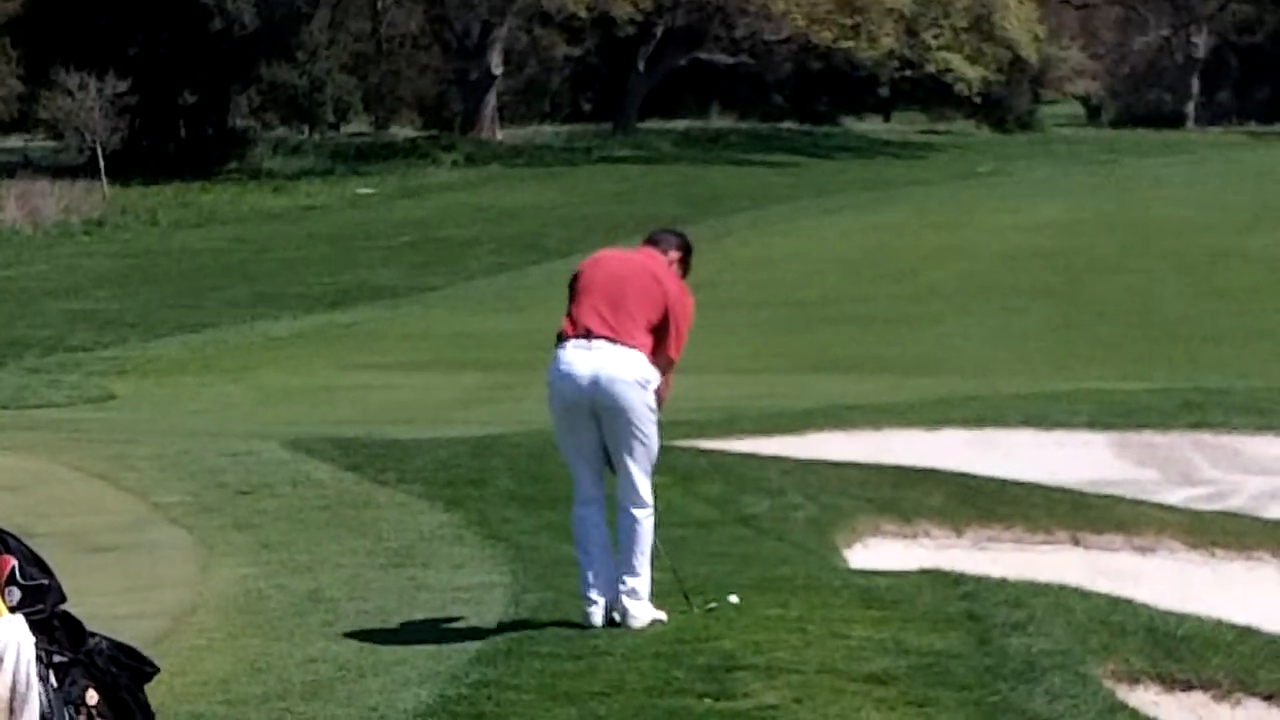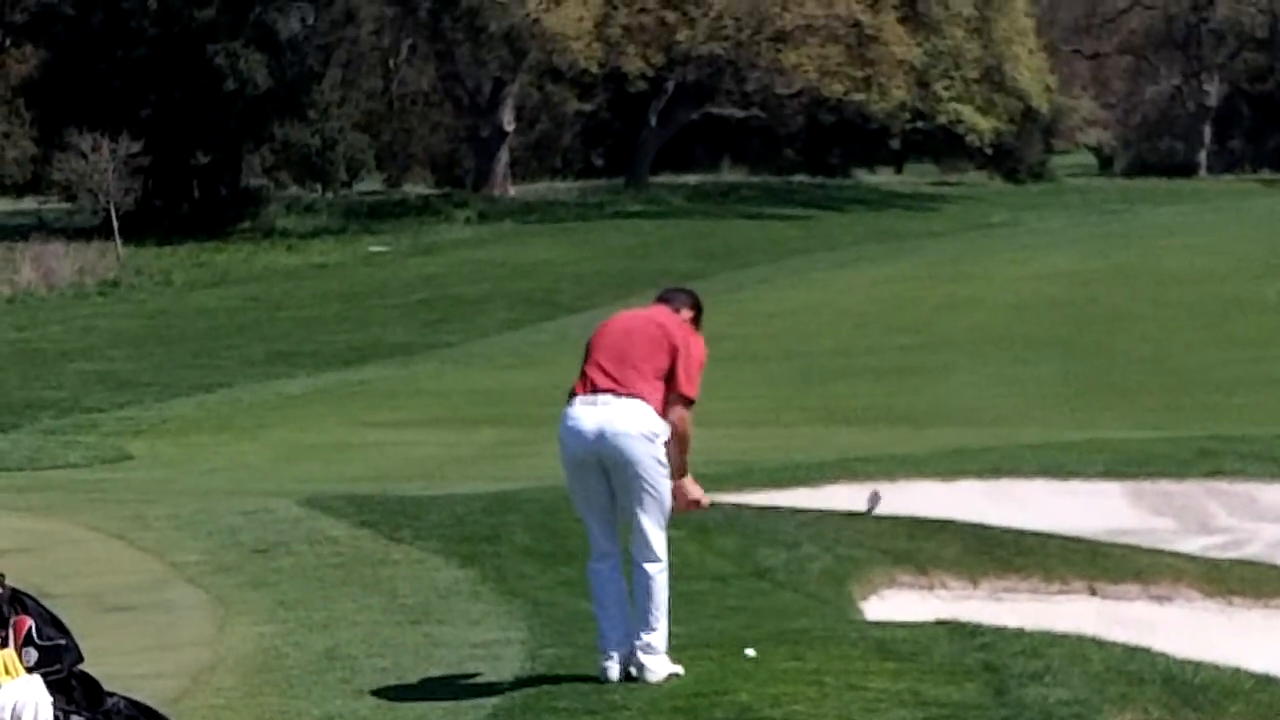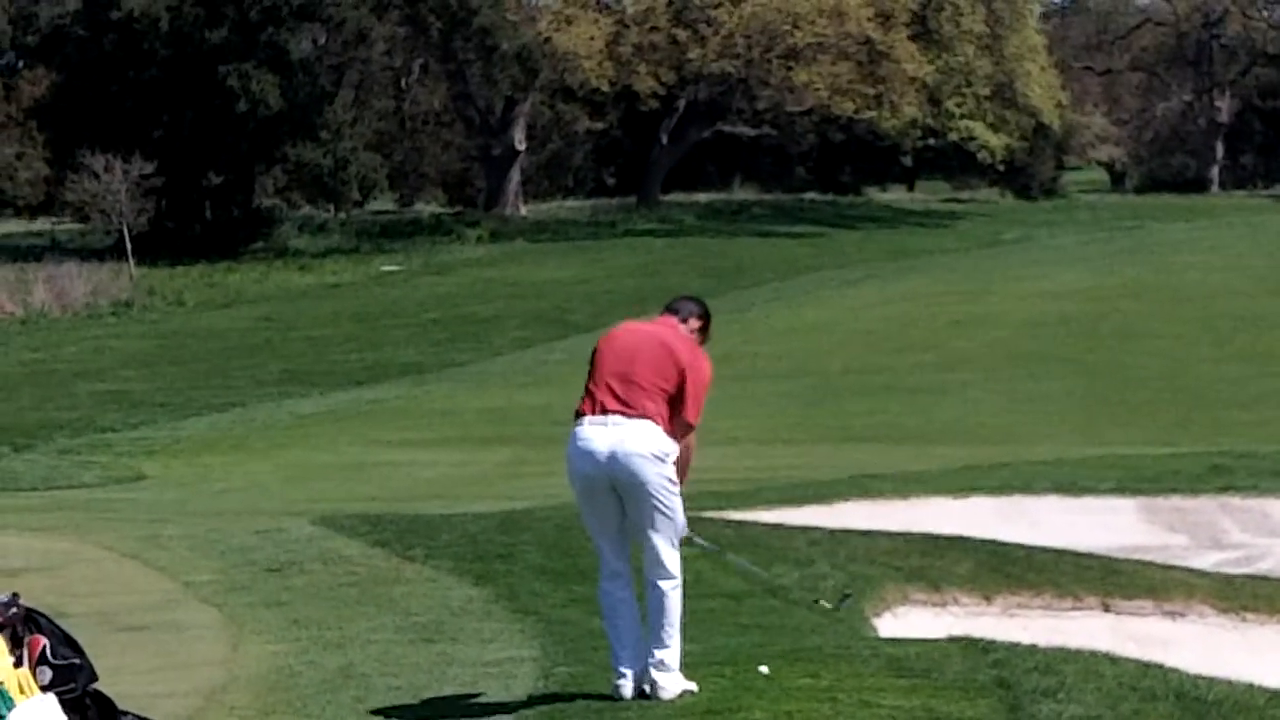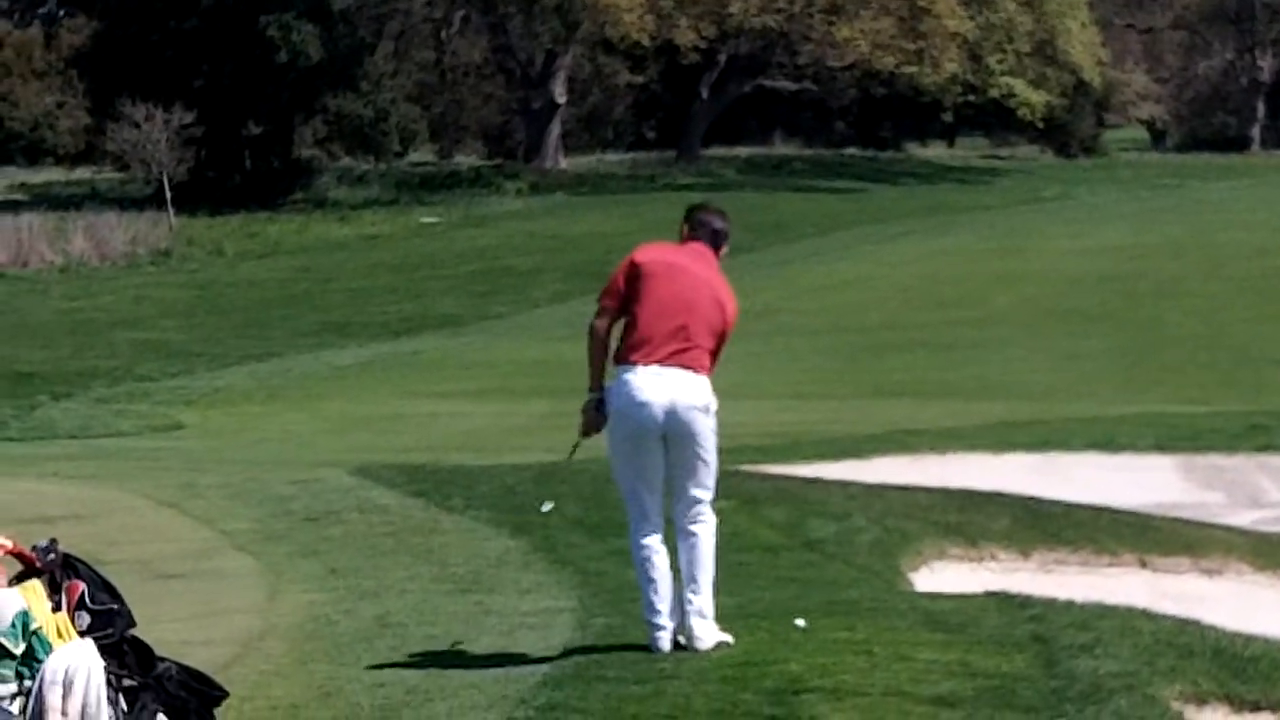
dt=0.4s
person 1, frame 1
left shoulder: (595, 261)
right shoulder: (675, 289)
right elbow: (662, 370)
right wrist: (646, 423)
left hip: (568, 365)
right hip: (624, 368)
left knee: (587, 494)
right knee: (636, 498)
left ankle: (597, 602)
right ankle: (633, 604)
person 1, frame 2
left shoulder: (613, 324)
right shoulder: (687, 336)
right elbow: (676, 417)
left wrist: (674, 479)
right wrist: (681, 479)
left hip: (576, 421)
right hip: (627, 421)
left knee: (603, 549)
right knee: (650, 550)
left ankle: (614, 657)
right ankle: (650, 657)
person 1, frame 3
left shoulder: (615, 335)
right shoulder: (693, 357)
right elbow: (683, 436)
right wrist: (677, 489)
left hip: (586, 441)
right hip: (642, 443)
left knee: (613, 570)
right knee: (664, 570)
left ankle: (627, 677)
right ankle: (663, 675)
person 1, frame 4
left shoulder: (643, 256)
right shoulder: (725, 297)
left elbow: (600, 327)
left wrist: (596, 391)
left hip: (634, 387)
right hip: (690, 393)
left knee: (645, 520)
right knee: (696, 515)
left ankle: (661, 628)
right ankle: (699, 624)
